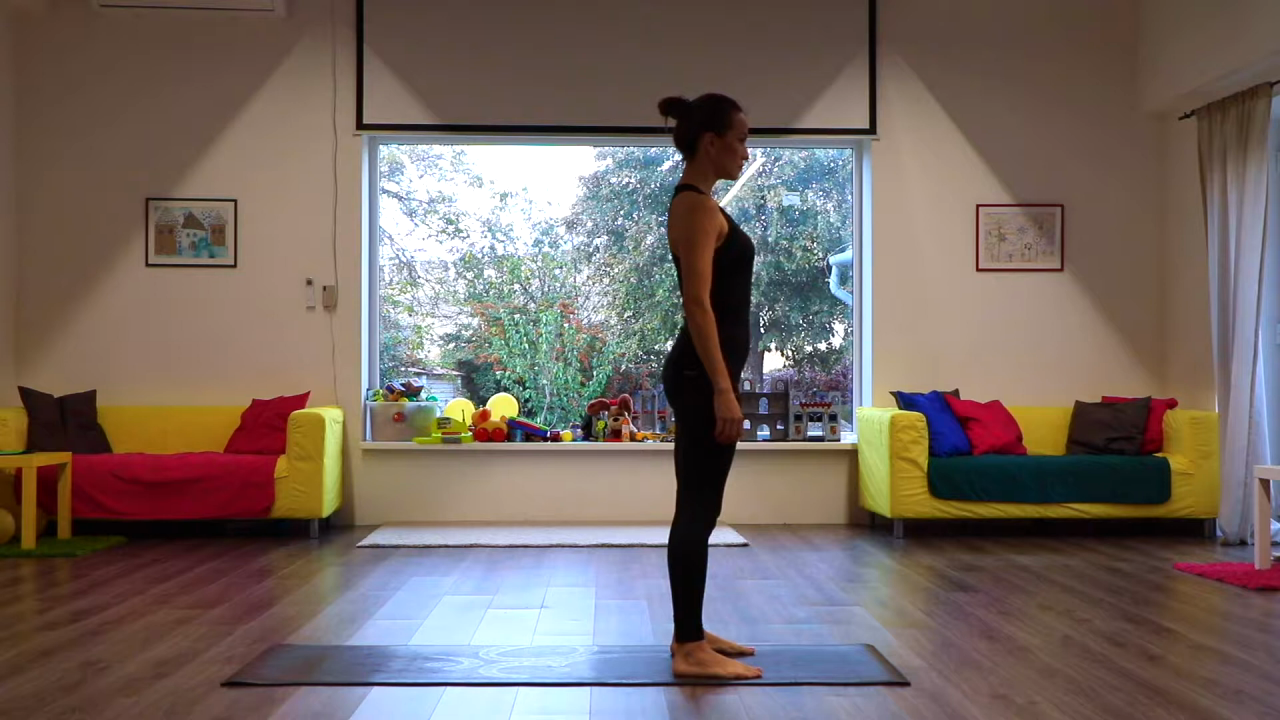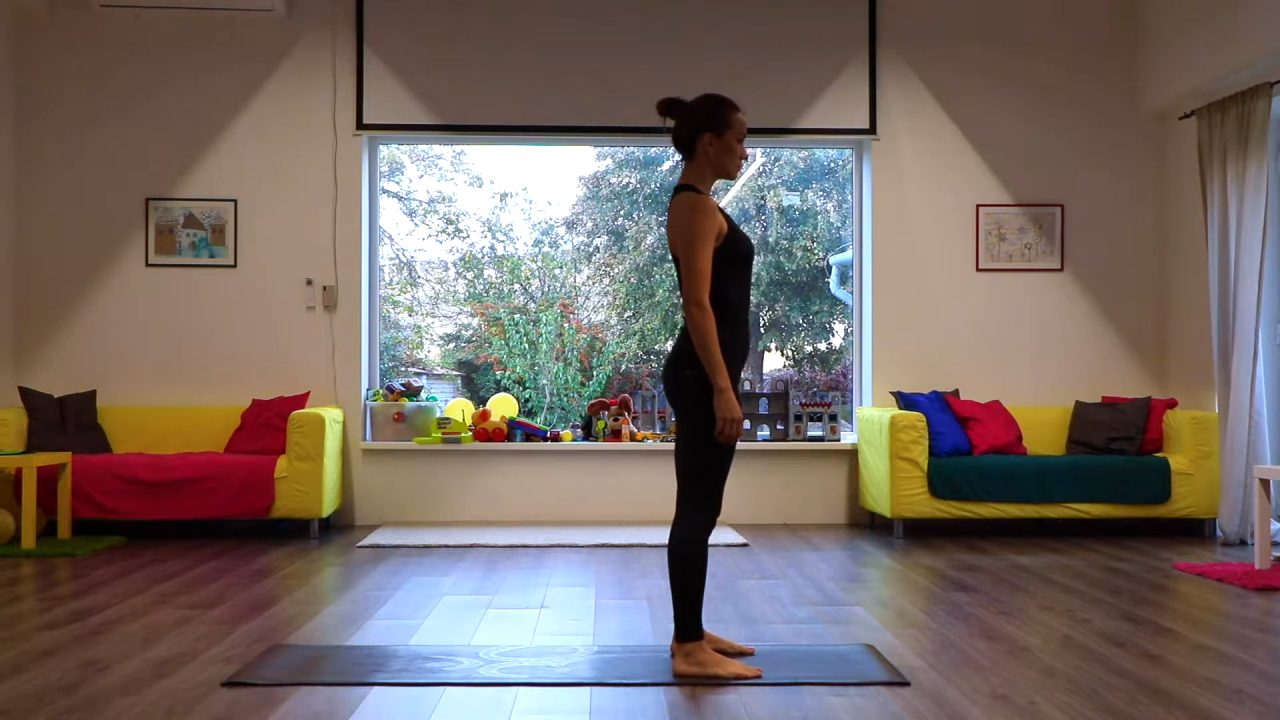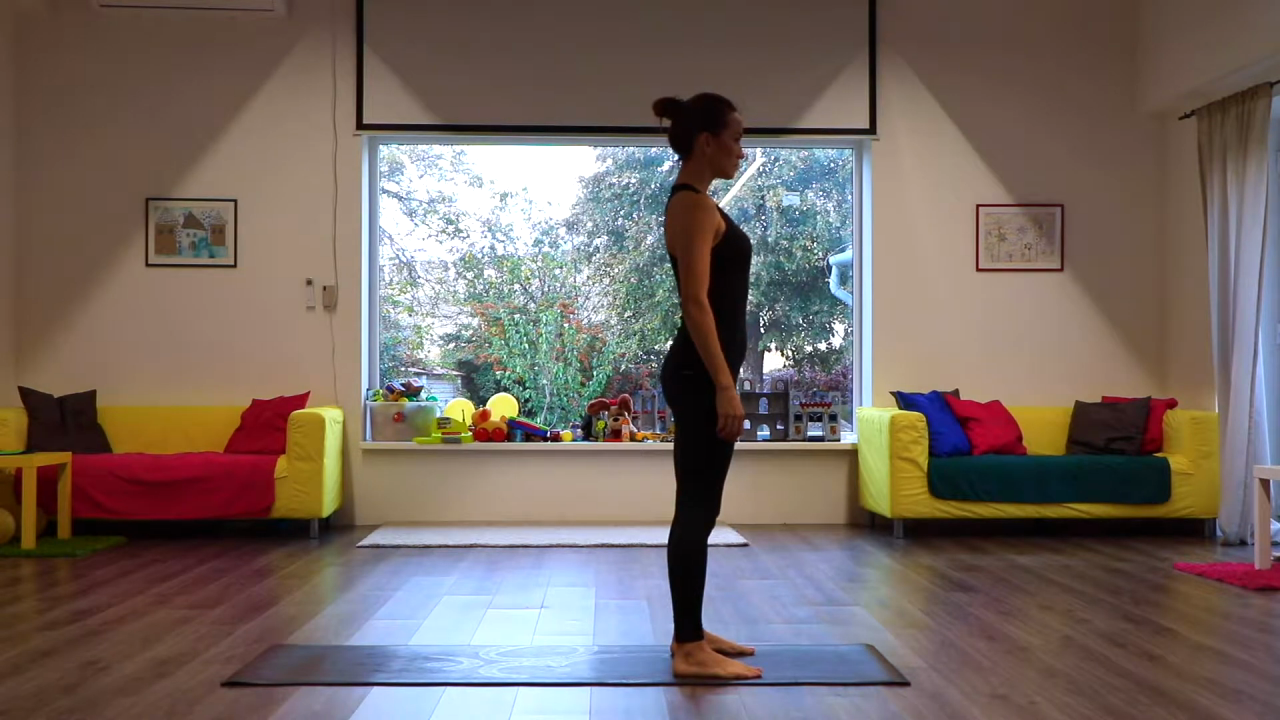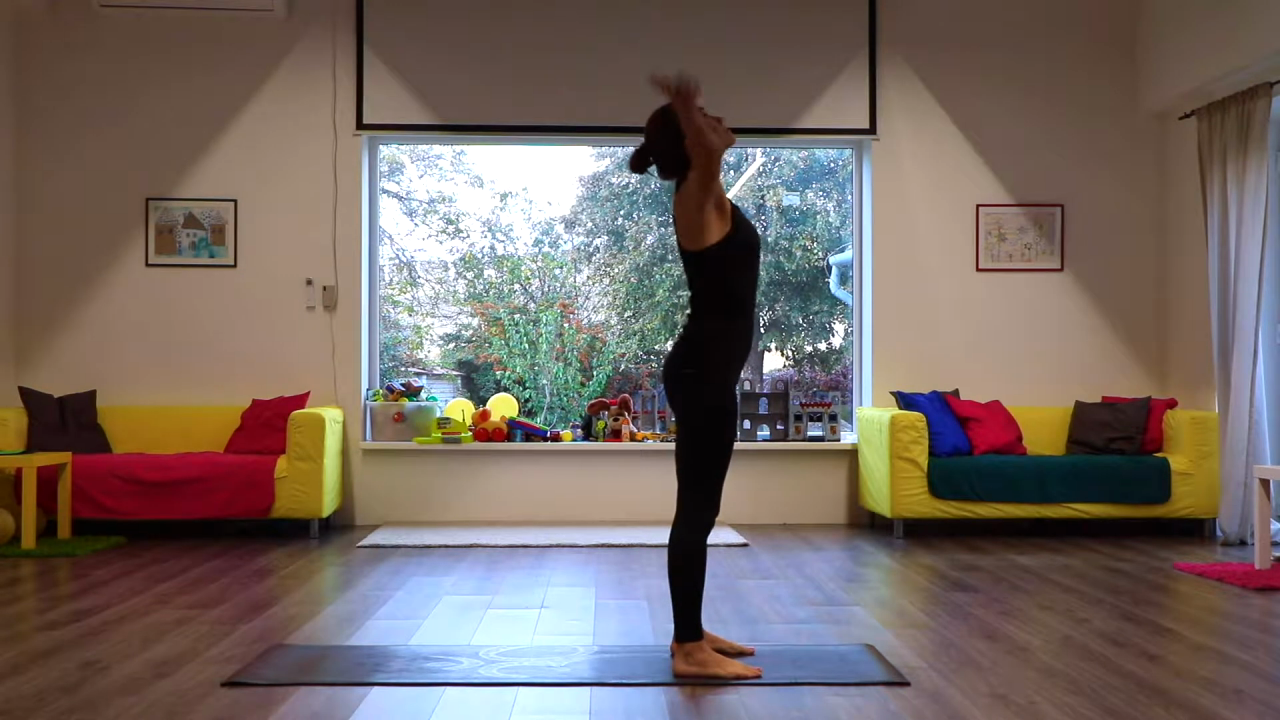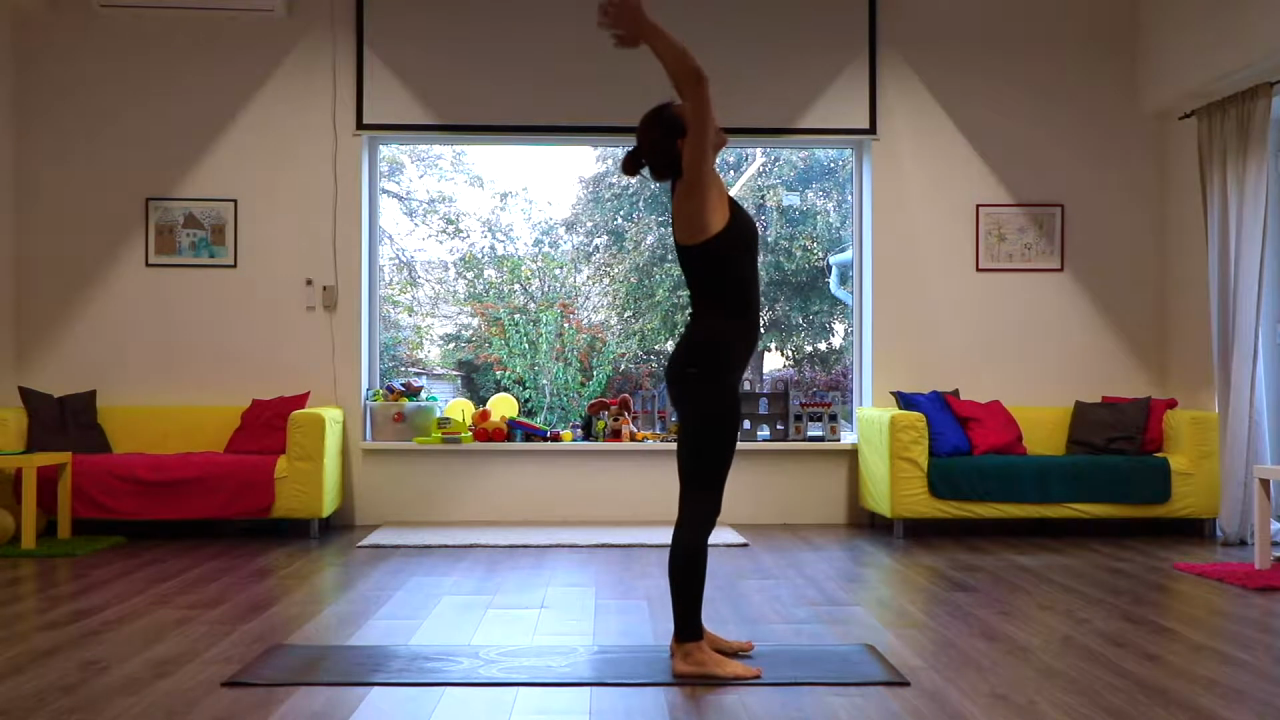
dt=1s
person 1, frame 1
left shoulder: (698, 202)
right shoulder: (695, 205)
right elbow: (698, 304)
right wrist: (722, 389)
left hip: (703, 371)
right hip: (702, 374)
left knee: (698, 509)
right knee: (697, 510)
left ankle: (690, 633)
right ankle: (689, 649)
person 1, frame 2
left shoulder: (698, 203)
right shoulder: (695, 205)
right elbow: (697, 305)
right wrist: (723, 389)
left hip: (704, 372)
right hip: (702, 375)
left knee: (699, 508)
right knee: (697, 510)
left ankle: (691, 633)
right ankle: (690, 649)
person 1, frame 3
left shoulder: (695, 202)
right shoulder: (693, 204)
right elbow: (697, 305)
right wrist: (725, 387)
left hip: (705, 373)
right hip: (701, 375)
left knee: (699, 508)
right knee: (697, 510)
left ankle: (691, 634)
right ankle: (690, 649)
person 1, frame 4
left shoulder: (704, 195)
right shoulder: (701, 196)
left elbow: (699, 155)
right elbow: (705, 156)
left wrist: (680, 117)
right wrist: (683, 112)
left hip: (707, 367)
right hip: (704, 369)
left knee: (698, 508)
right knee: (696, 510)
left ankle: (691, 634)
right ankle: (688, 650)
person 1, frame 5
left shoulder: (702, 188)
right shoulder: (697, 188)
left elbow: (690, 91)
right elbow: (696, 82)
left hip: (709, 367)
right hip: (707, 370)
left knee: (701, 506)
right knee: (699, 507)
left ankle: (692, 631)
right ankle: (689, 649)
